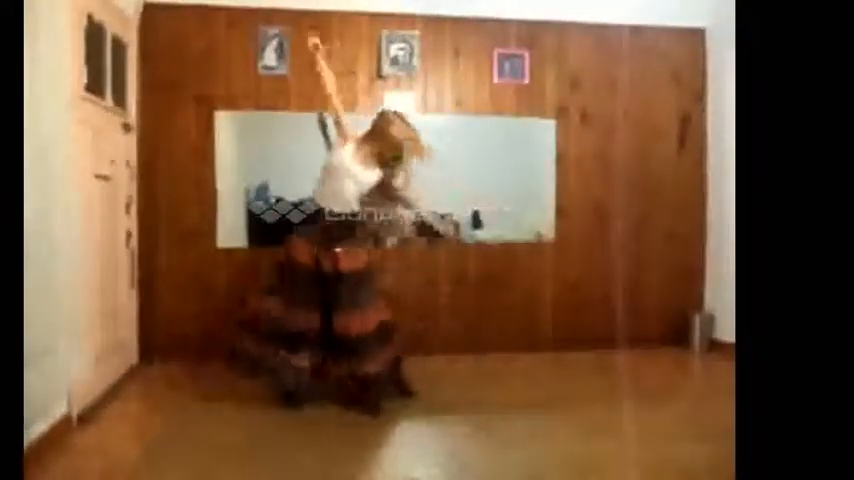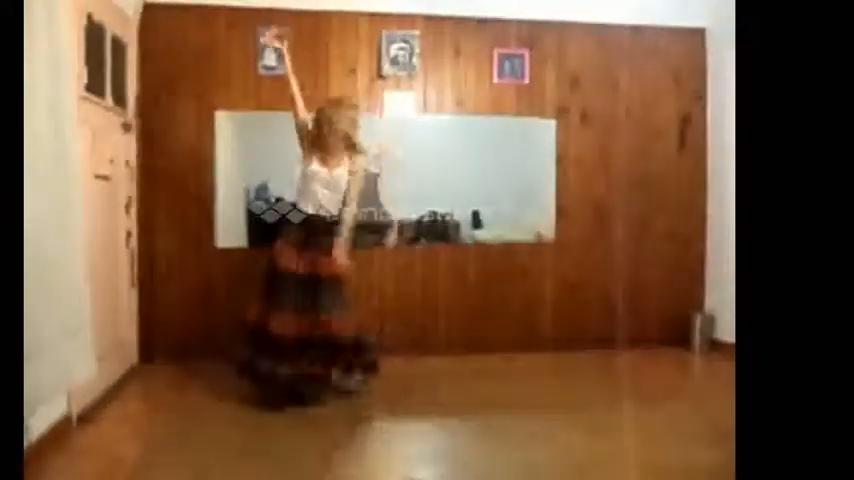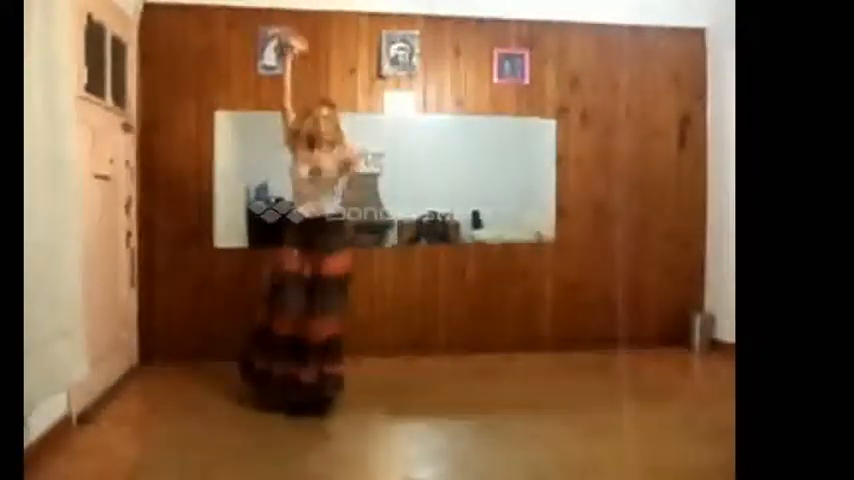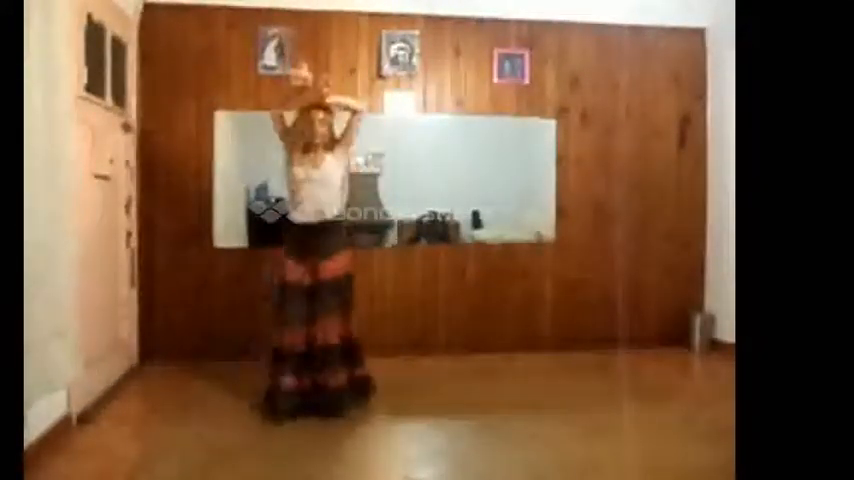
dt=0.4s
person 1, frame 1
left shoulder: (384, 169)
right shoulder: (347, 141)
left elbow: (399, 195)
right elbow: (332, 95)
right wrist: (319, 55)
left hip: (348, 234)
right hip: (315, 226)
left knee: (359, 307)
right knee: (303, 303)
left ankle: (369, 382)
right ankle: (300, 381)
person 1, frame 2
left shoulder: (355, 160)
right shoulder: (310, 146)
left elbow: (352, 204)
right elbow: (297, 101)
left wrist: (343, 241)
right wrist: (285, 57)
left hip: (328, 234)
right hip: (298, 230)
left knee: (327, 310)
right knee: (287, 308)
left ankle: (317, 379)
right ankle: (283, 381)
person 1, frame 3
left shoulder: (340, 152)
right shoulder: (298, 149)
left elbow: (354, 156)
right elbow: (286, 105)
left wrist: (341, 160)
right wrist: (289, 57)
left hip: (331, 235)
right hip: (298, 234)
left knee: (324, 315)
right knee: (288, 311)
left ankle: (317, 388)
right ankle: (283, 385)
person 1, frame 4
left shoulder: (340, 151)
right shoulder: (292, 150)
left elbow: (358, 109)
right elbow: (275, 113)
left wrist: (327, 98)
right wrist: (297, 89)
left hip: (331, 239)
right hip: (297, 239)
left knee: (331, 319)
right knee: (294, 318)
left ankle: (333, 392)
right ankle: (291, 393)
